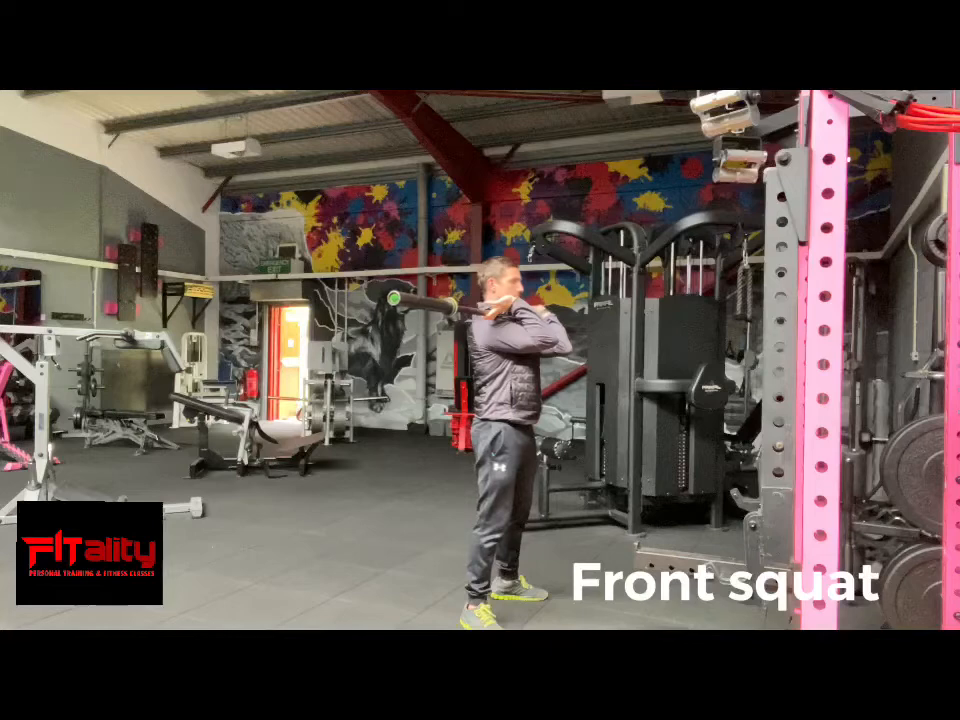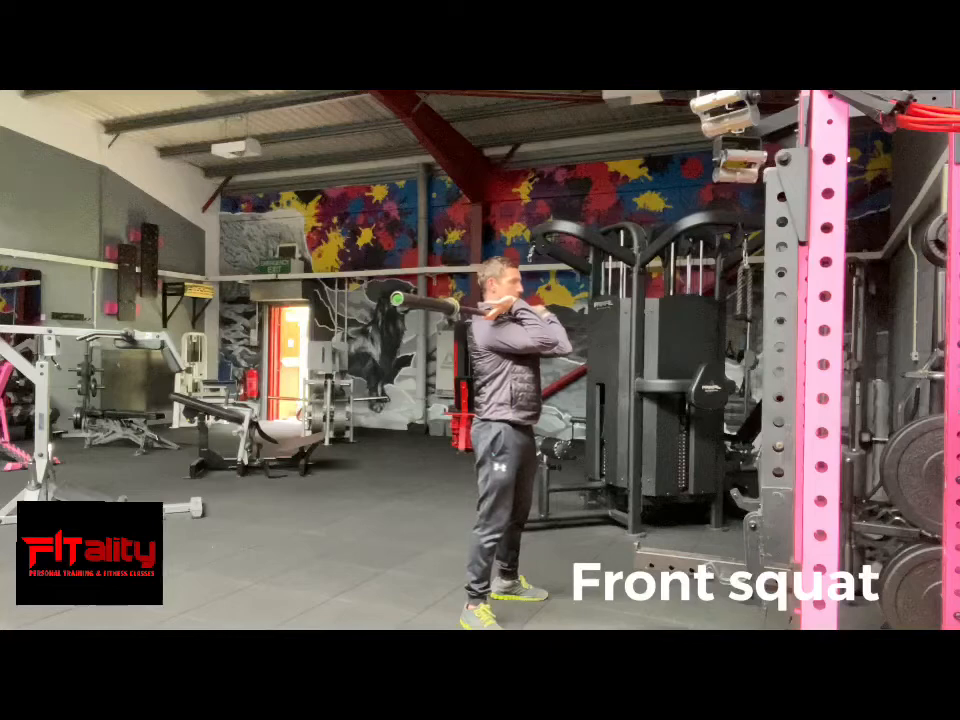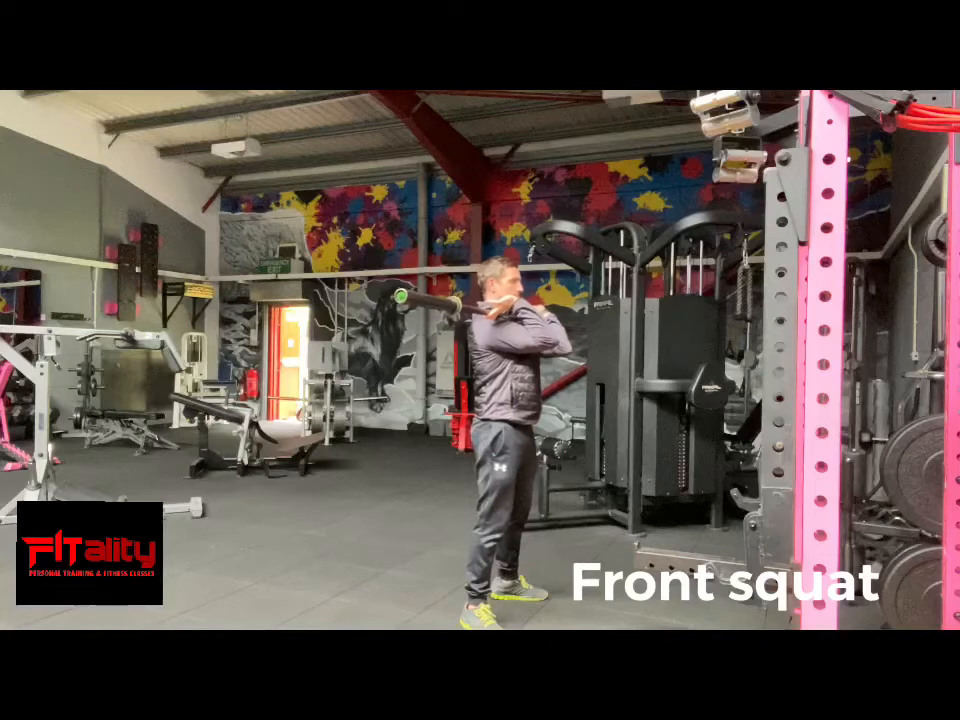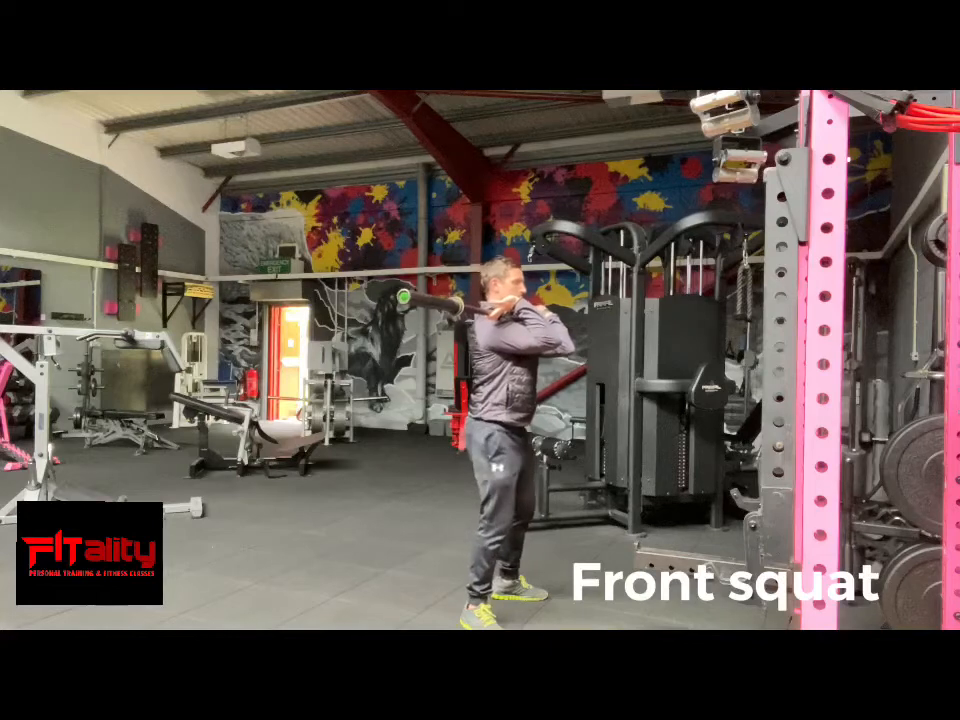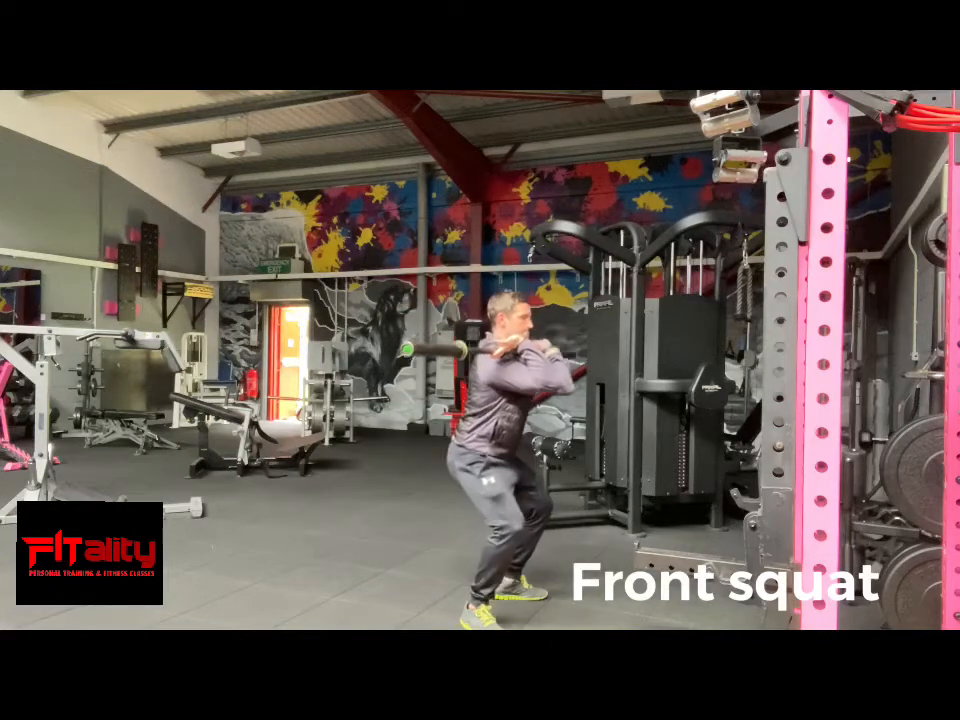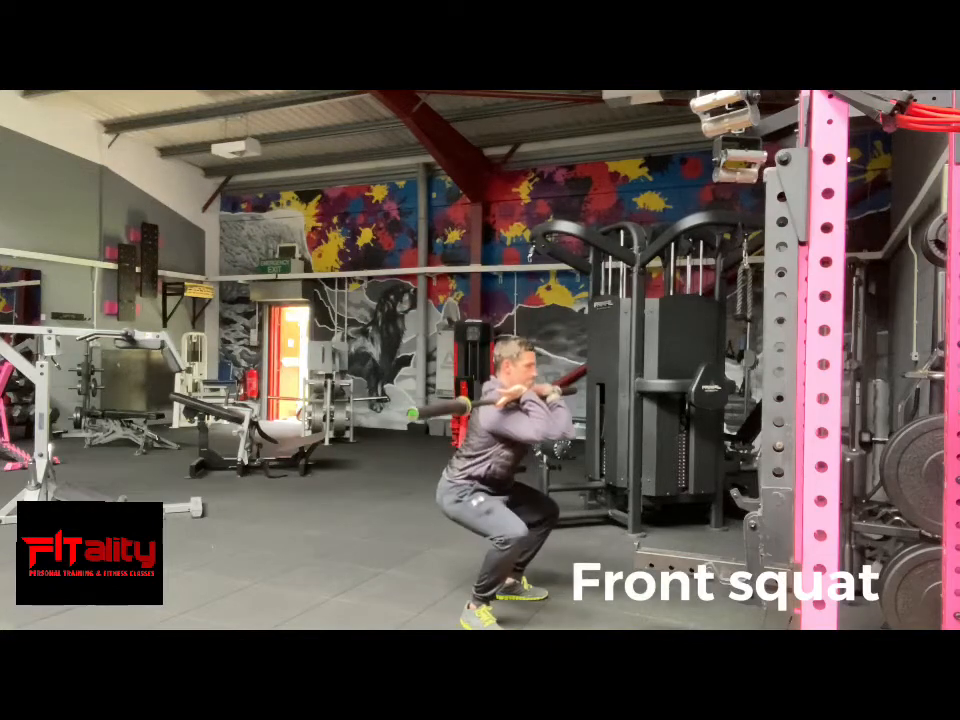
dt=0.4s
person 1, frame 1
left shoulder: (514, 321)
right shoulder: (488, 324)
left elbow: (562, 345)
right elbow: (543, 342)
left wrist: (542, 313)
right wrist: (521, 306)
left hip: (522, 430)
right hip: (499, 431)
left knee: (517, 514)
right knee: (493, 520)
left ankle: (507, 580)
right ankle: (475, 605)
person 1, frame 2
left shoulder: (514, 322)
right shoulder: (489, 326)
left elbow: (562, 346)
right elbow: (543, 342)
left wrist: (542, 314)
right wrist: (522, 307)
left hip: (521, 430)
right hip: (499, 431)
left knee: (516, 514)
right knee: (493, 519)
left ankle: (507, 580)
right ankle: (475, 604)
person 1, frame 3
left shoulder: (514, 321)
right shoulder: (489, 324)
left elbow: (562, 345)
right elbow: (544, 342)
left wrist: (541, 313)
right wrist: (522, 307)
left hip: (521, 430)
right hip: (499, 431)
left knee: (516, 514)
right knee: (493, 520)
left ankle: (507, 580)
right ankle: (475, 604)
person 1, frame 4
left shoulder: (514, 321)
right shoulder: (491, 324)
left elbow: (564, 346)
right elbow: (545, 341)
left wrist: (543, 313)
right wrist: (524, 307)
left hip: (515, 431)
right hip: (492, 431)
left knee: (521, 511)
right knee: (496, 519)
left ankle: (507, 580)
right ankle: (475, 605)
person 1, frame 5
left shoulder: (517, 355)
right shoulder: (494, 361)
left elbow: (564, 384)
right elbow: (543, 382)
left wrist: (548, 351)
right wrist: (528, 347)
left hip: (502, 455)
right hip: (475, 457)
left knee: (538, 507)
right knee: (509, 524)
left ankle: (510, 579)
right ankle: (476, 606)
person 1, frame 6
left shoulder: (519, 400)
right shoulder: (497, 408)
left elbow: (565, 431)
right elbow: (544, 432)
left wrist: (552, 395)
right wrist: (530, 396)
left hip: (494, 485)
right hip: (462, 490)
left knee: (545, 512)
right knee: (513, 533)
left ankle: (510, 580)
right ankle: (476, 607)
